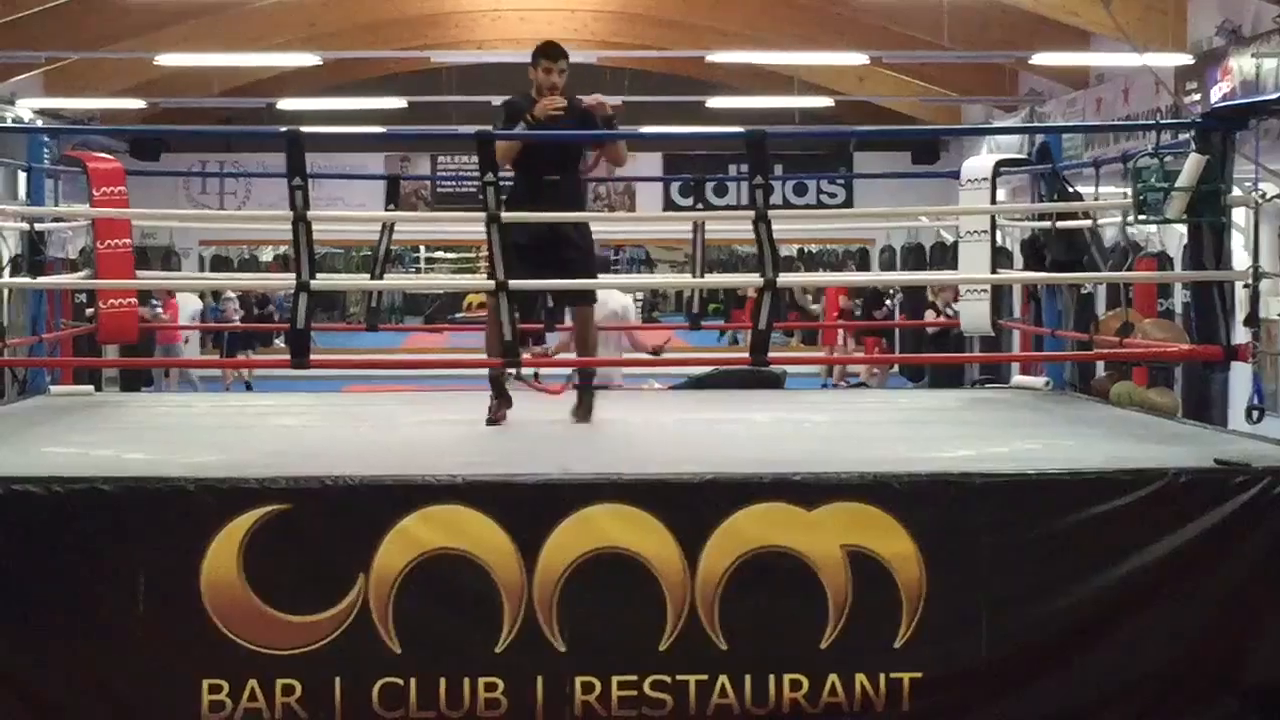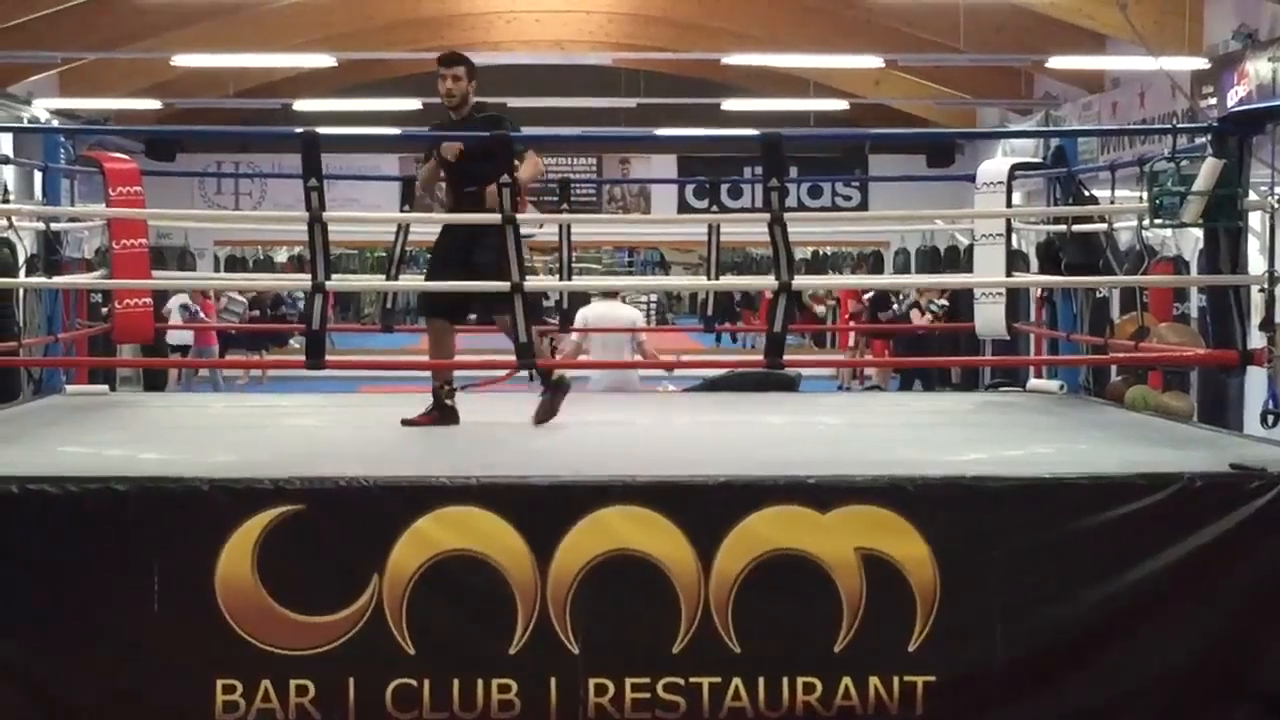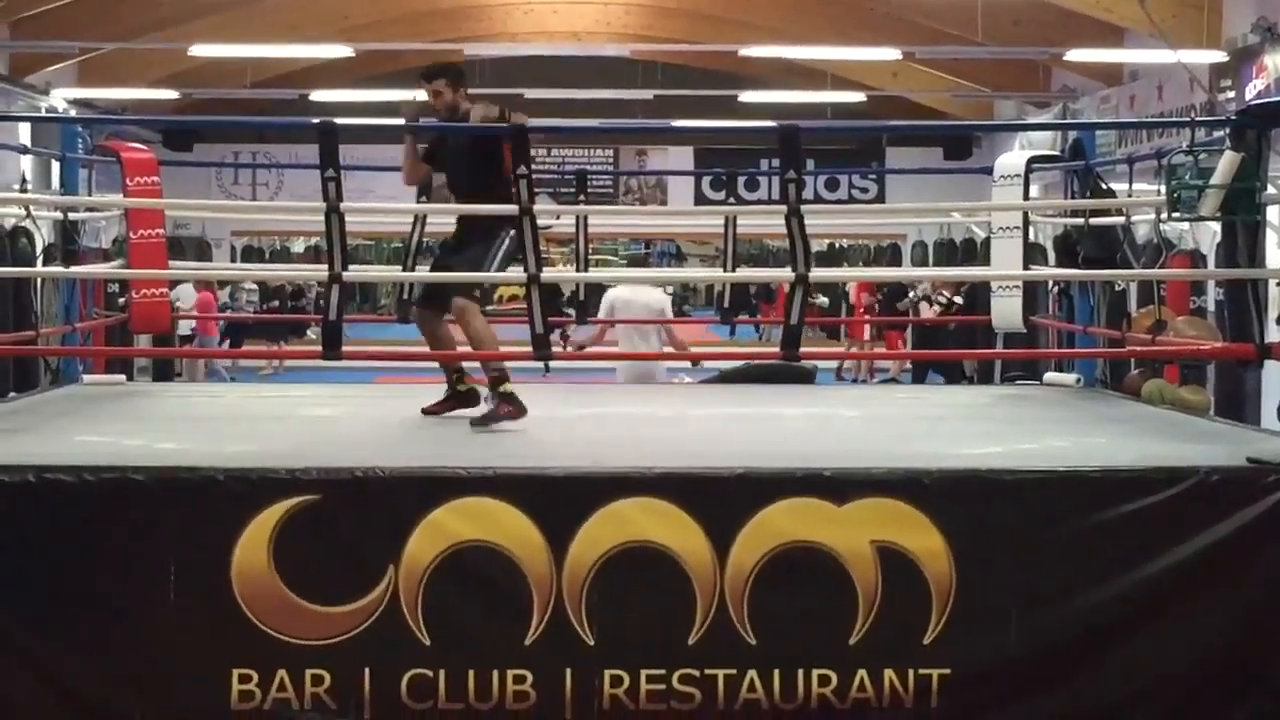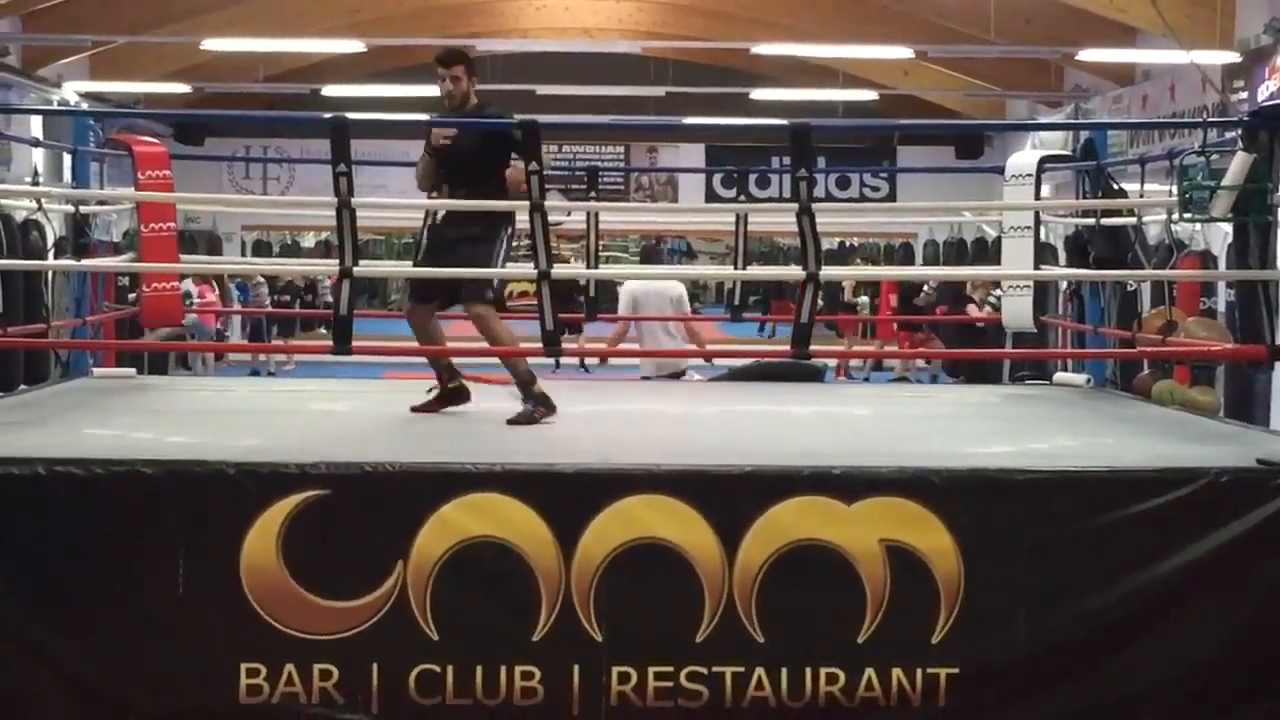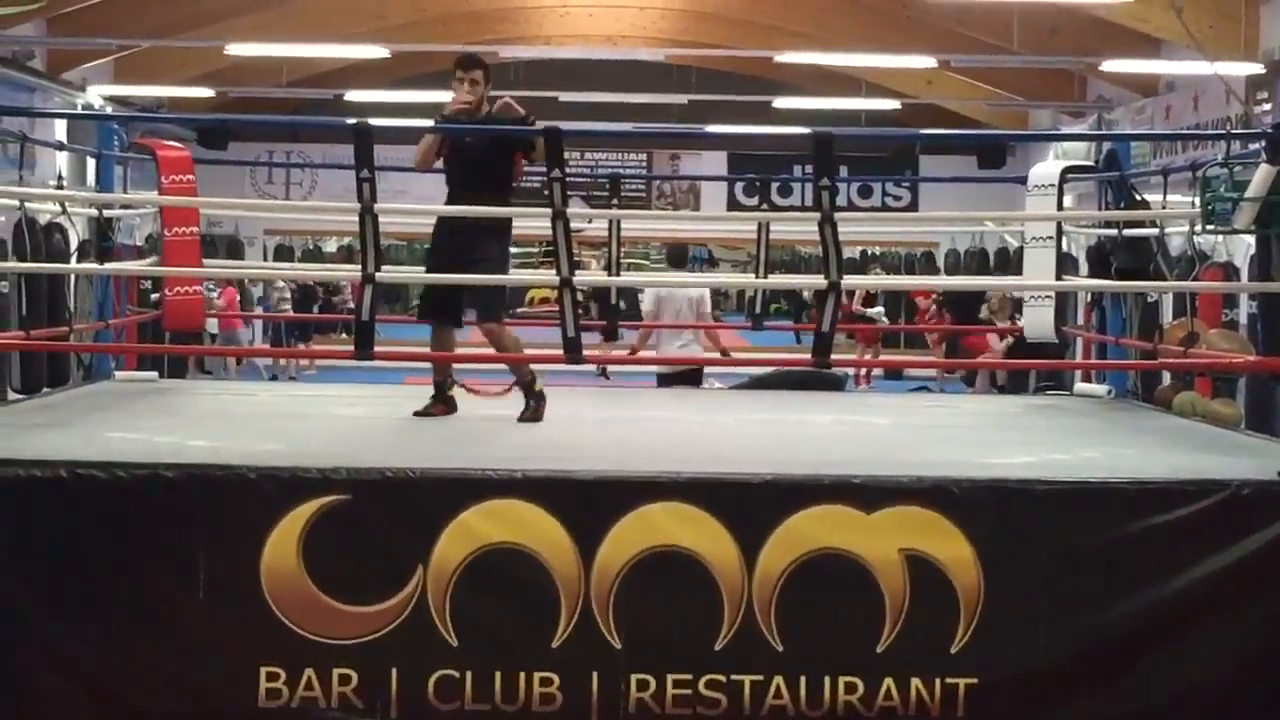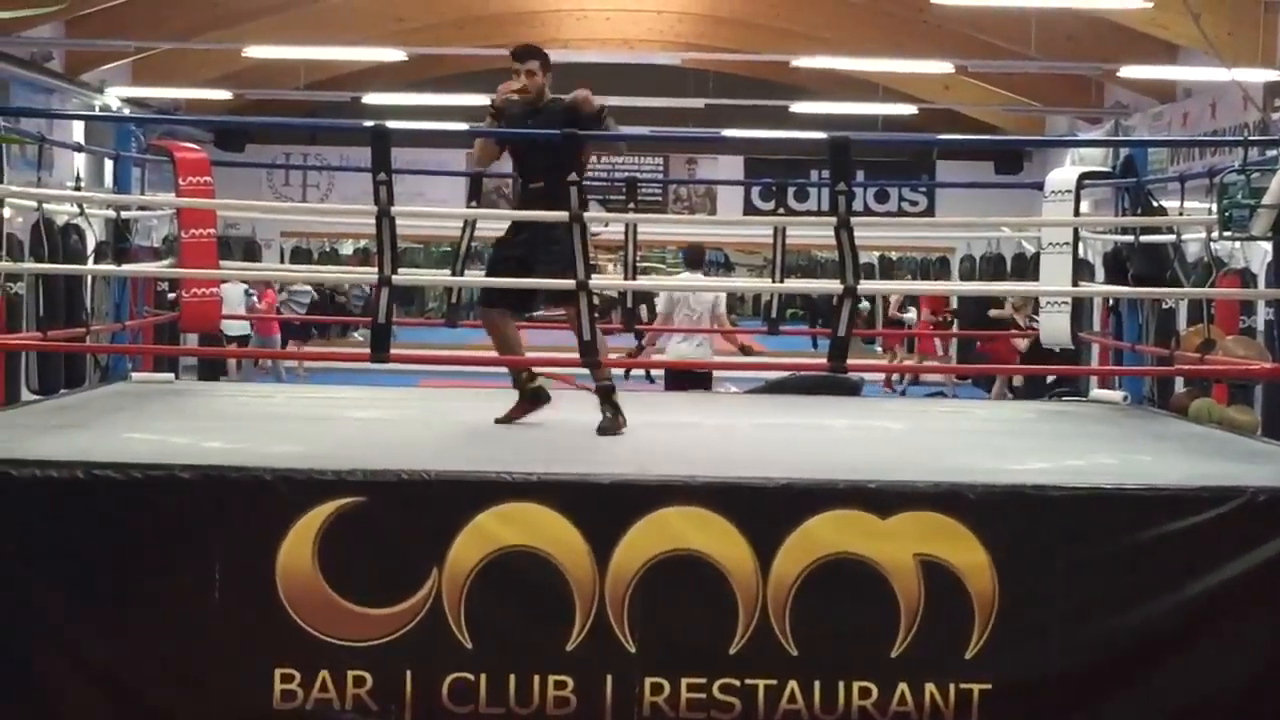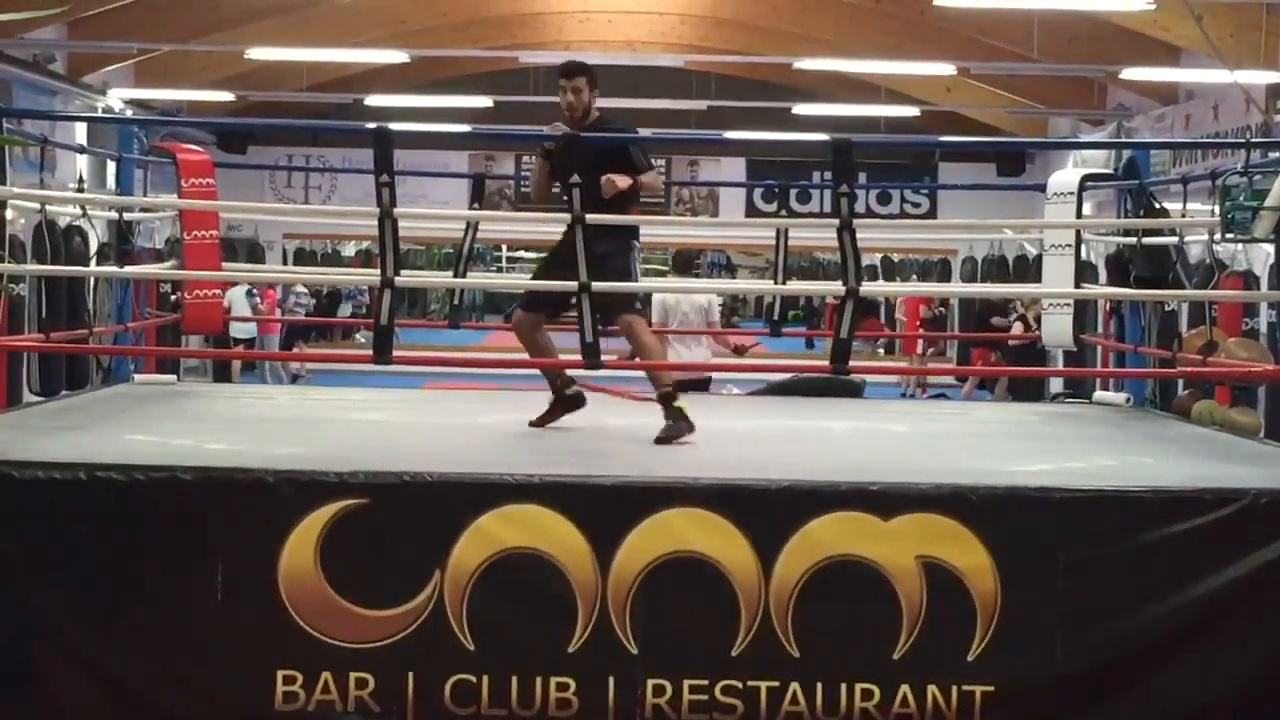
dt=0.5s
person 1, frame 1
left shoulder: (579, 110)
right shoulder: (514, 108)
left elbow: (618, 159)
right elbow: (501, 158)
left wrist: (607, 119)
right wrist: (531, 118)
left hip: (568, 215)
right hip: (522, 217)
left knee: (583, 308)
right knee: (499, 301)
left ankle: (585, 389)
right ankle: (499, 391)
person 1, frame 2
left shoulder: (493, 122)
right shoulder: (439, 130)
left elbow: (534, 166)
right elbow: (423, 188)
right wrist: (439, 159)
left hip: (493, 227)
right hip: (455, 228)
left knee: (503, 314)
right knee: (438, 316)
left ankle: (552, 381)
right ankle: (443, 403)
person 1, frame 3
left shoulder: (488, 123)
right shoulder: (443, 134)
right elbow: (412, 177)
left wrist: (497, 116)
right wrist: (411, 127)
left hip: (498, 228)
right hip: (468, 229)
left knee: (463, 304)
right knee: (425, 312)
left ankle: (506, 395)
right ankle: (460, 387)
person 1, frame 4
left shoulder: (493, 121)
right shoulder: (440, 124)
right elbow: (425, 183)
left wrist: (523, 170)
right wrist: (430, 150)
left hip: (489, 225)
right hip: (451, 224)
left knee: (479, 309)
right knee: (417, 306)
left ankle: (535, 396)
right ankle: (451, 385)
person 1, frame 5
left shoulder: (506, 123)
right shoulder: (450, 123)
left elbow: (544, 157)
right elbow: (421, 162)
left wrist: (523, 120)
right wrist: (445, 119)
left hip: (491, 234)
right hip: (450, 232)
left knee: (491, 325)
right knee: (440, 324)
left ankle: (532, 390)
right ankle: (443, 395)
person 1, frame 6
left shoulder: (569, 111)
right shoulder: (512, 117)
right elbow: (480, 160)
left wrist: (595, 110)
right wrist: (496, 112)
left hip: (563, 225)
right hip: (526, 223)
left knee: (571, 309)
right knee: (494, 311)
left ankle: (609, 402)
right ankle: (529, 390)
person 1, frame 7
left shoulder: (617, 134)
right shoulder: (560, 142)
left elbow: (655, 183)
right elbow: (539, 196)
left wrist: (629, 181)
right wrist: (547, 152)
left hip: (614, 242)
right hip: (575, 241)
left knee: (630, 320)
right knee: (523, 321)
left ankle: (674, 411)
right ankle: (566, 393)
